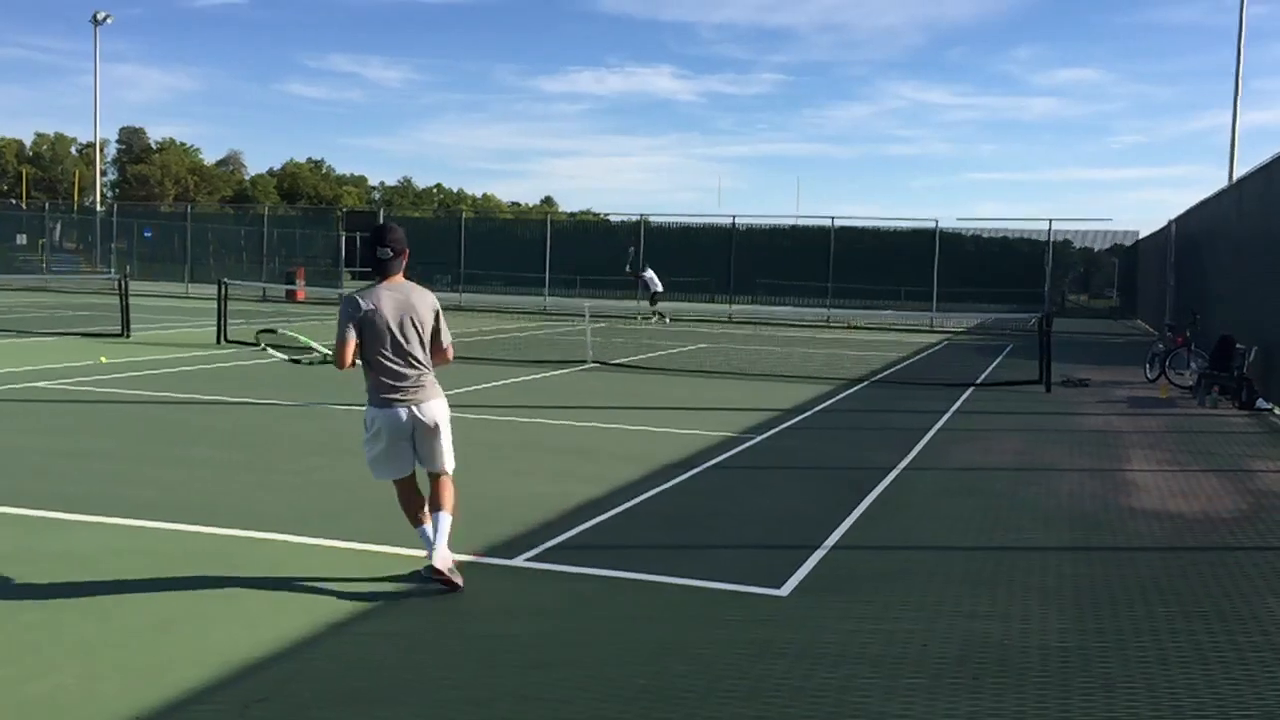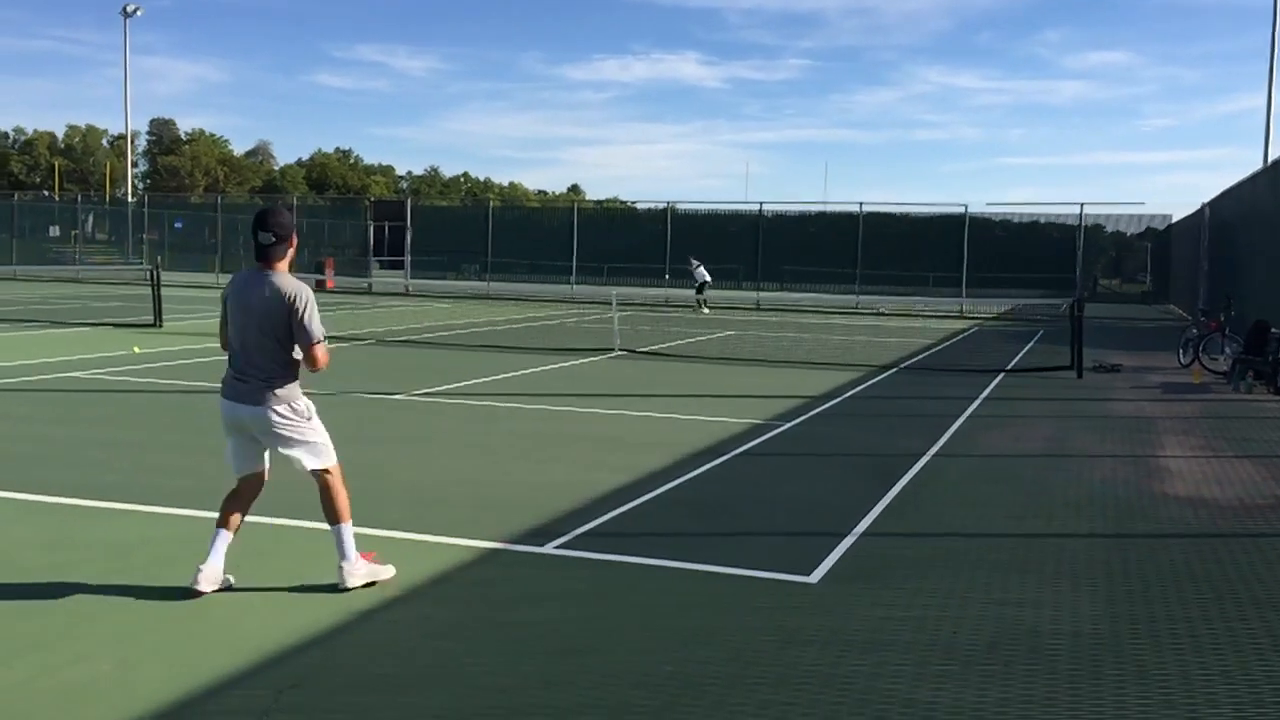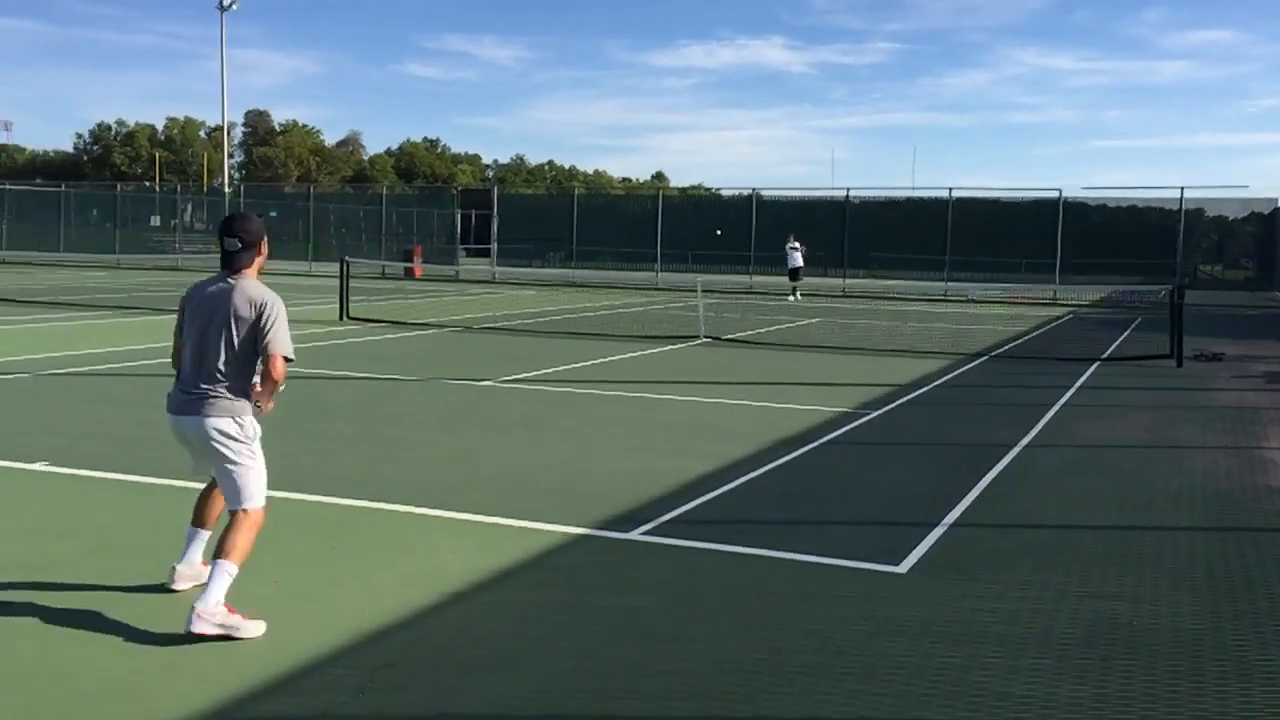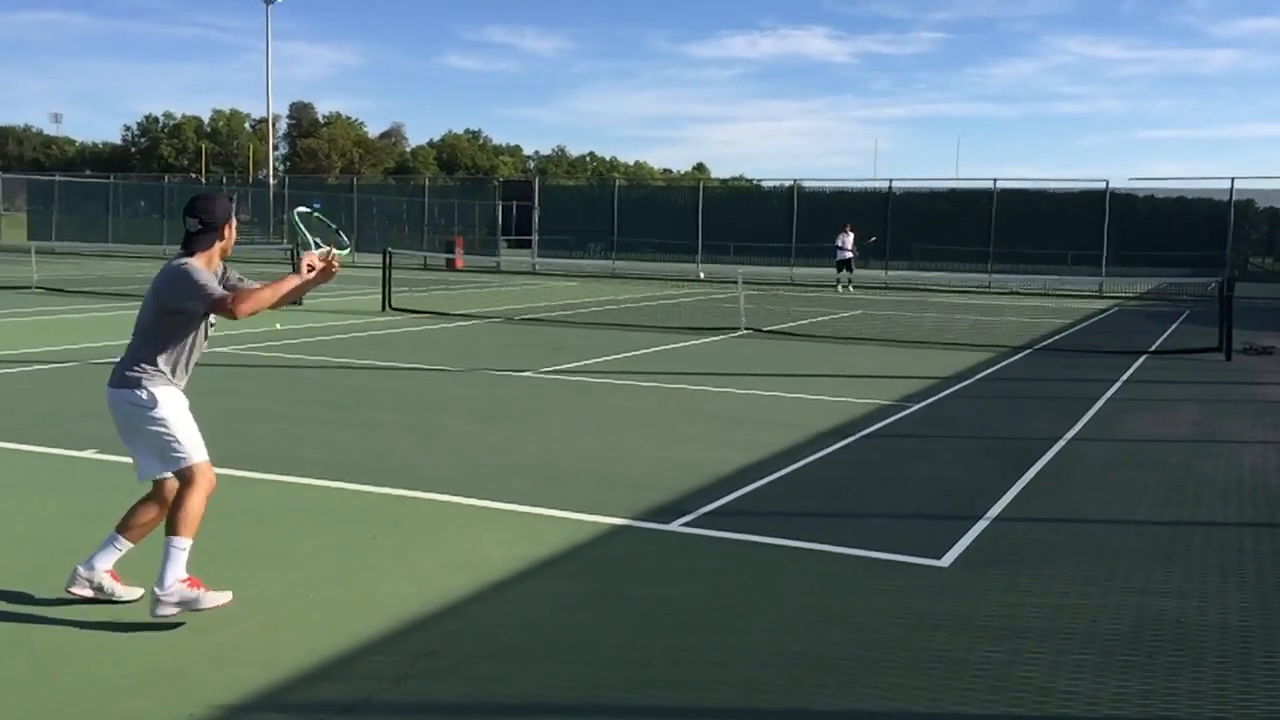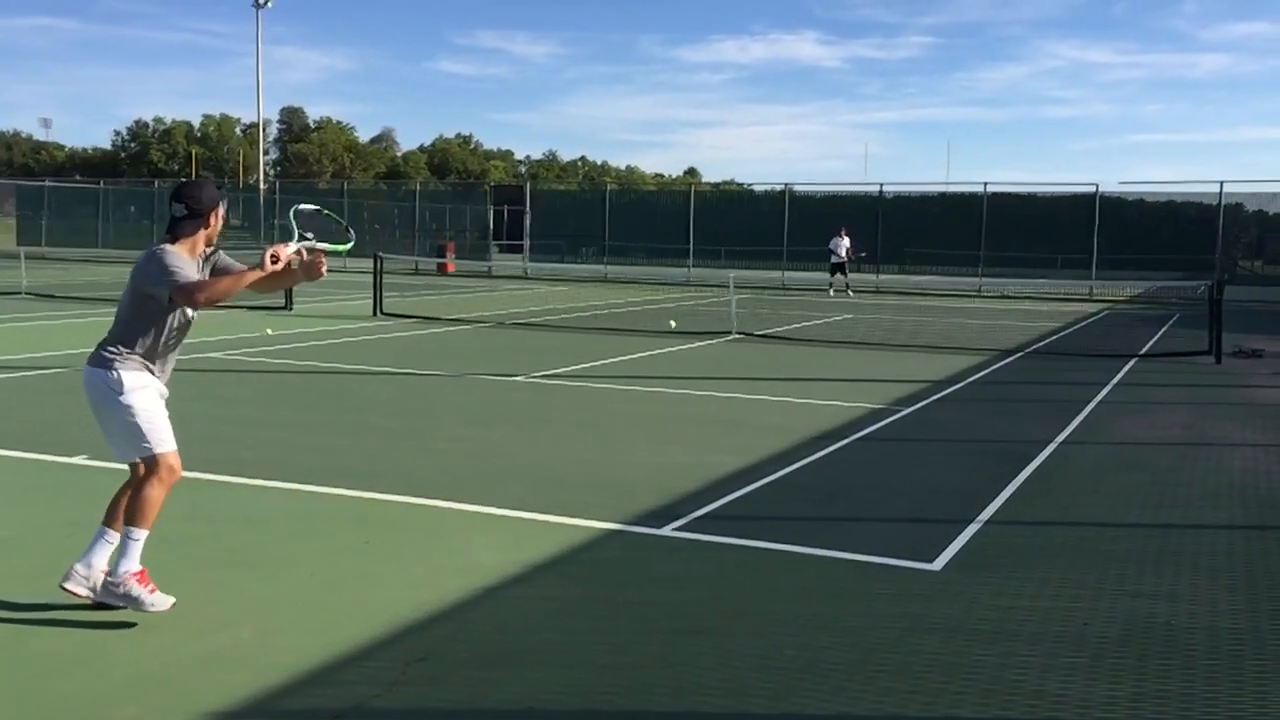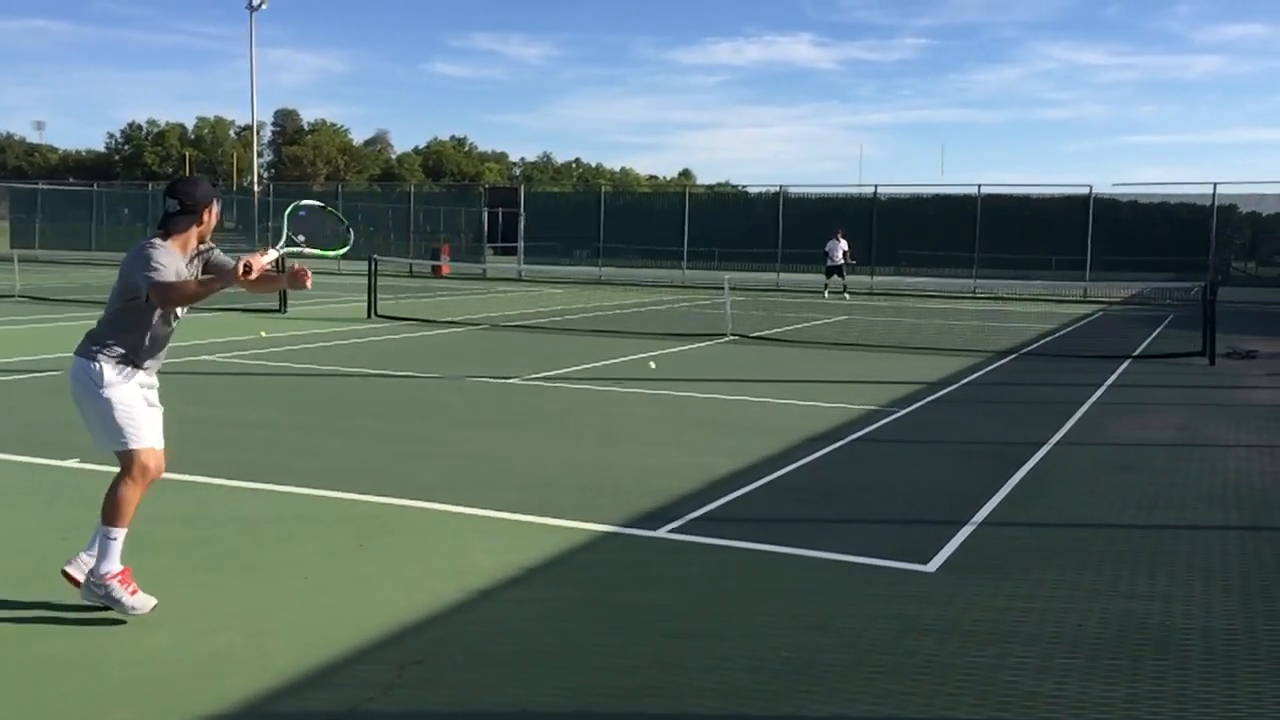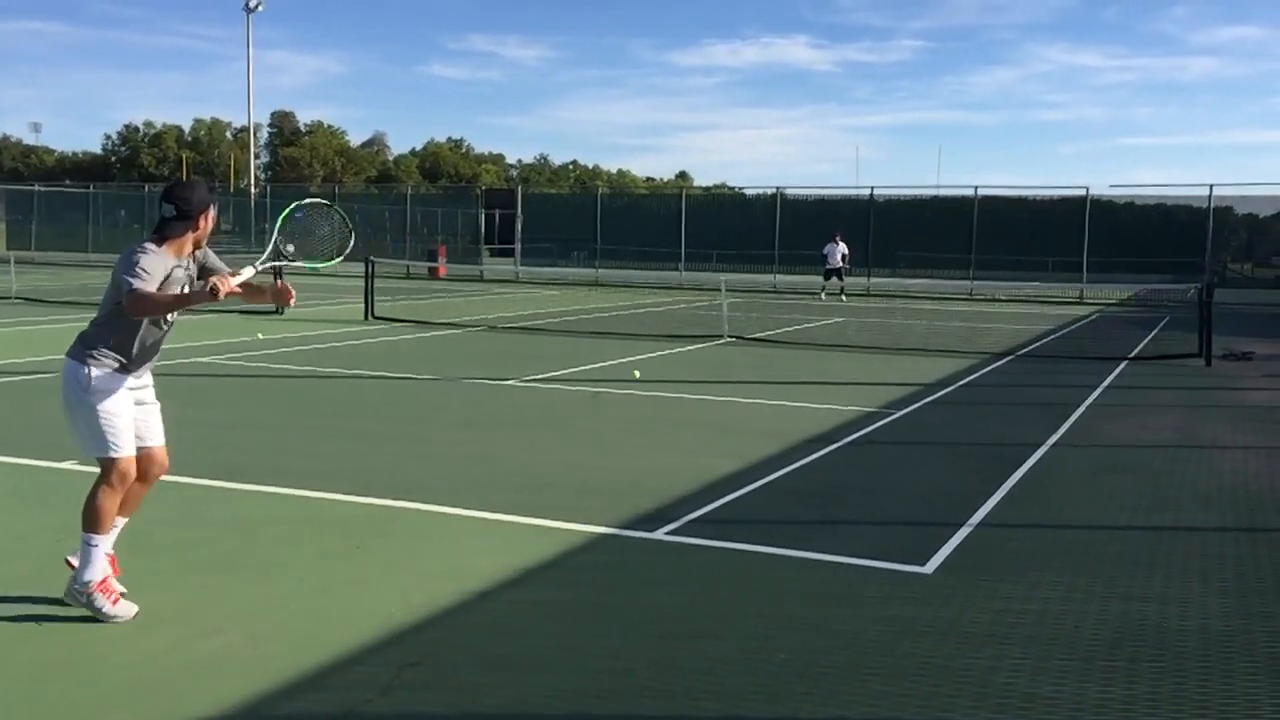
dt=0.5s
person 1, frame 1
left shoulder: (361, 301)
right shoulder: (427, 298)
left elbow: (343, 361)
right elbow: (445, 356)
left wrist: (364, 356)
left hip: (386, 407)
right hip: (429, 401)
left knee: (404, 483)
right knee: (441, 478)
left ankle: (438, 554)
right ankle: (440, 556)
person 1, frame 2
left shoulder: (234, 285)
right shoulder: (297, 292)
right elbow: (317, 361)
right wrist: (300, 357)
left hip: (234, 401)
right hip: (275, 402)
left knee: (249, 481)
right knee: (329, 473)
left ankle: (210, 569)
right ankle: (351, 564)
person 1, frame 3
left shoulder: (194, 294)
right shoulder: (266, 300)
left elbow: (179, 359)
right elbow: (274, 371)
right wrist: (263, 399)
left hip: (180, 411)
right hip: (224, 416)
left knee: (220, 482)
right knee: (249, 512)
left ankle: (188, 566)
right ankle: (211, 607)
person 1, frame 4
left shoulder: (215, 272)
right shoulder: (184, 273)
left elbow: (263, 298)
right elbow: (237, 308)
left wrist: (312, 278)
right wrist: (296, 277)
left hip: (147, 392)
right hip: (143, 391)
left knee: (167, 493)
right knee: (199, 477)
left ankle: (92, 572)
right ankle: (171, 586)
person 1, frame 5
left shoulder: (205, 256)
right shoulder: (162, 259)
left elbow: (256, 283)
right elbow: (197, 296)
left wrist: (300, 273)
right wrist: (259, 269)
left hip: (140, 379)
right hip: (119, 375)
left knee: (146, 475)
right knee: (165, 468)
left ankle: (89, 570)
right ankle: (123, 576)
person 1, frame 6
left shoulder: (200, 252)
right shoulder: (152, 255)
left elbow: (248, 278)
right elbow: (166, 296)
left wrist: (285, 280)
right wrist: (228, 280)
left hip: (137, 373)
right hip: (104, 369)
left knee: (150, 469)
right knee: (139, 466)
left ankle: (90, 562)
right ankle: (105, 574)
person 1, frame 7
left shoulder: (196, 256)
right shoulder: (144, 259)
left elbow: (239, 287)
right elbow: (138, 305)
left wrist: (271, 293)
right wrist: (198, 296)
left hip: (134, 375)
right hip: (95, 372)
left knee: (153, 464)
right knee: (120, 471)
left ankle: (95, 555)
right ankle: (86, 581)
